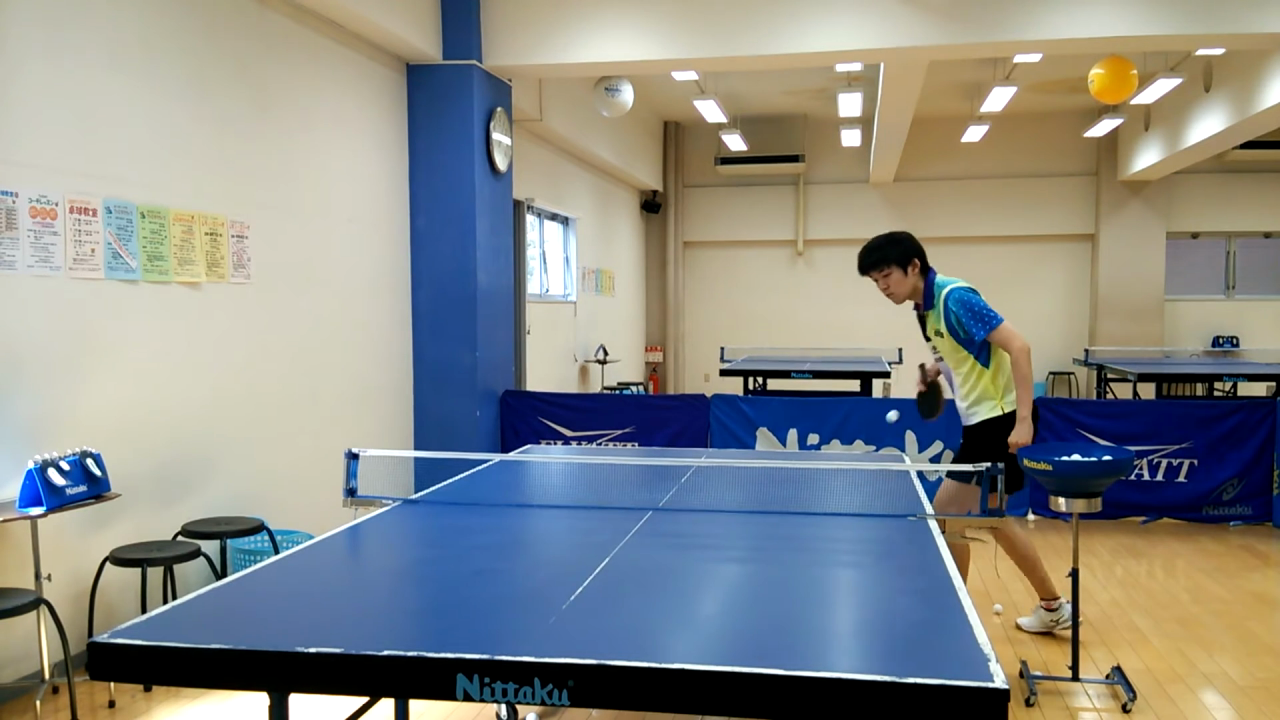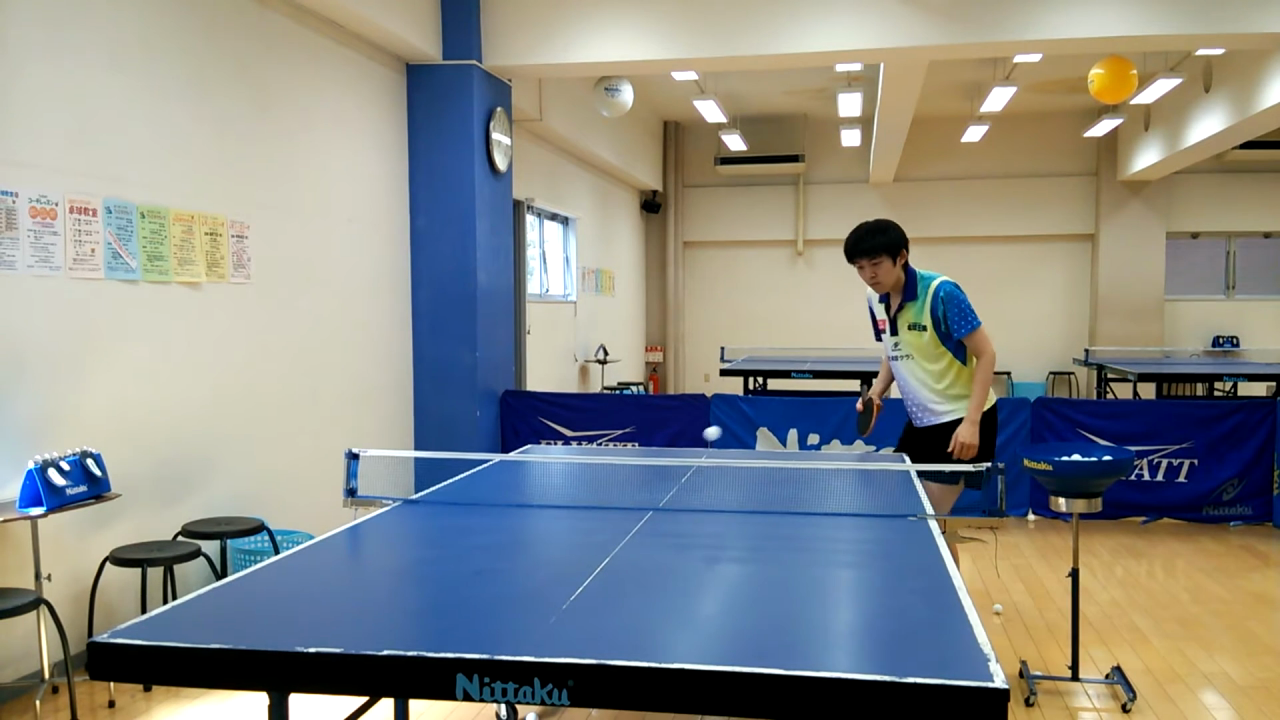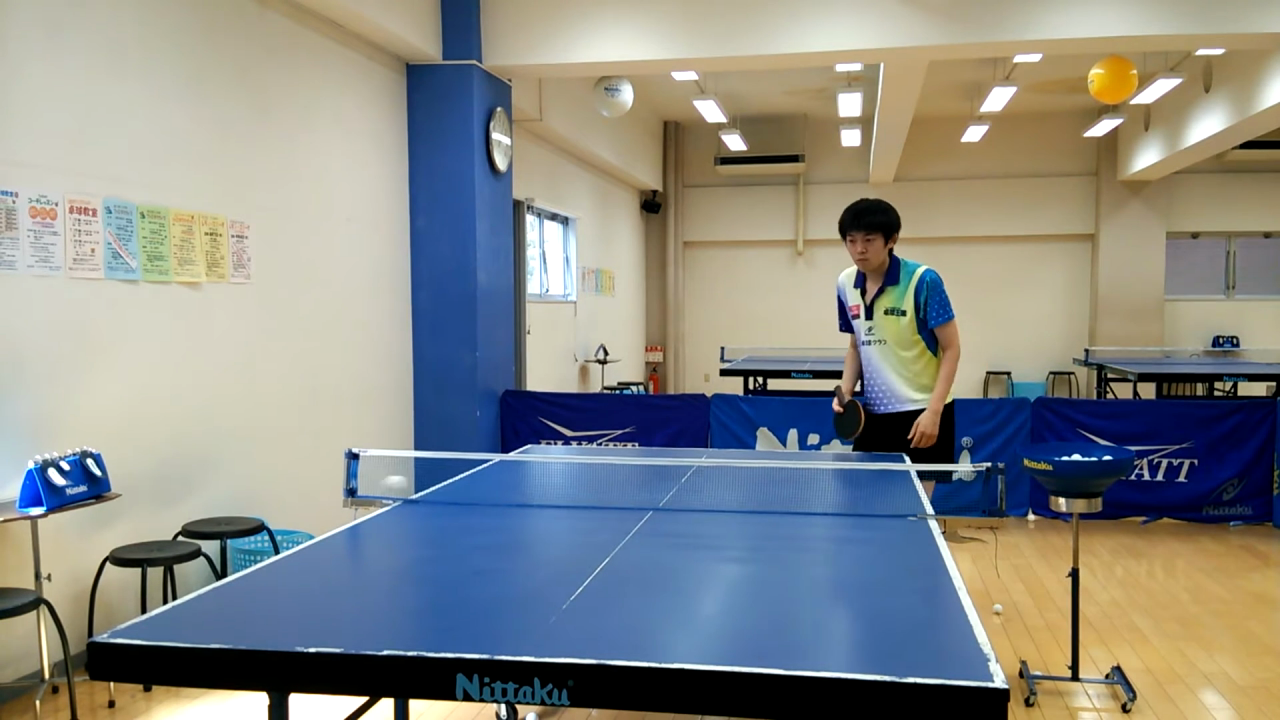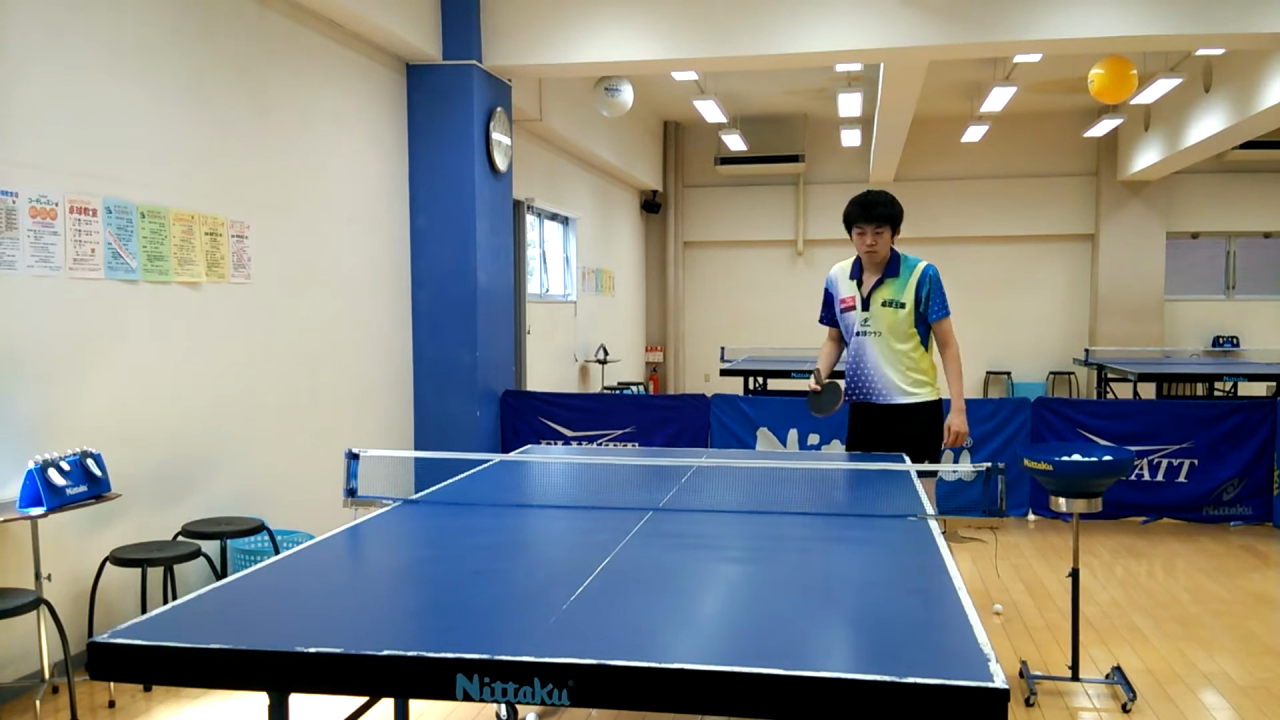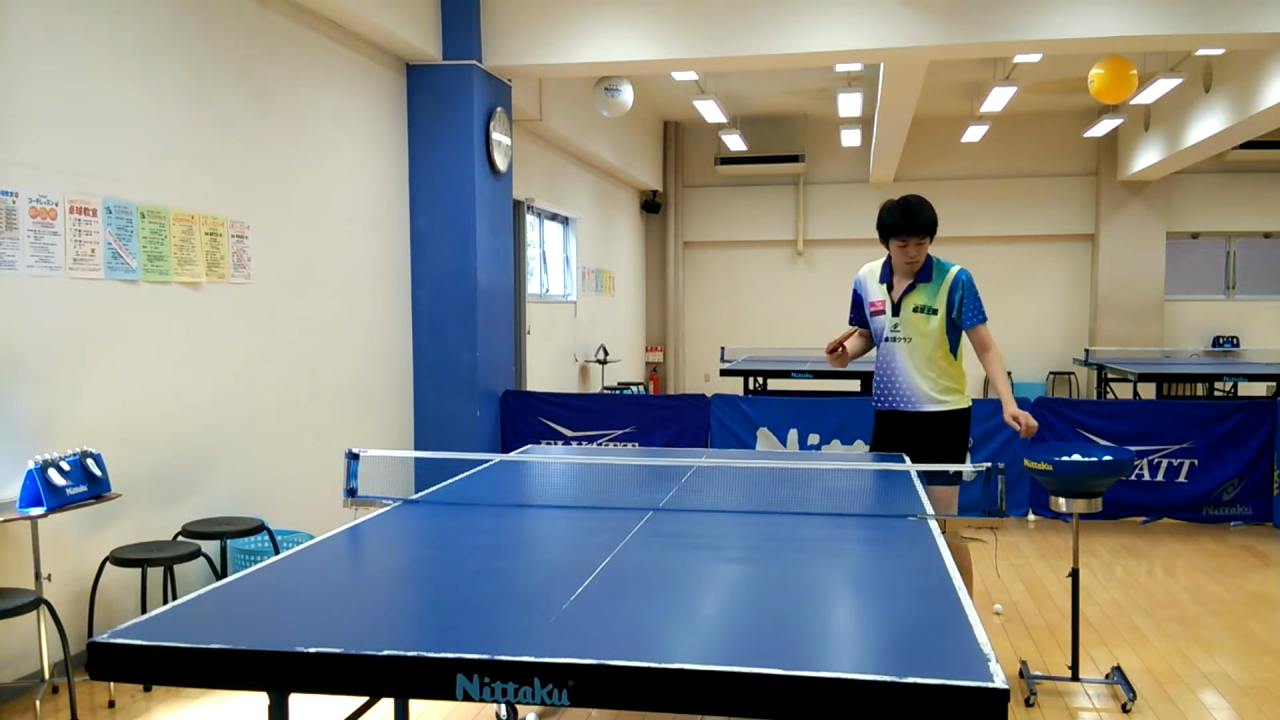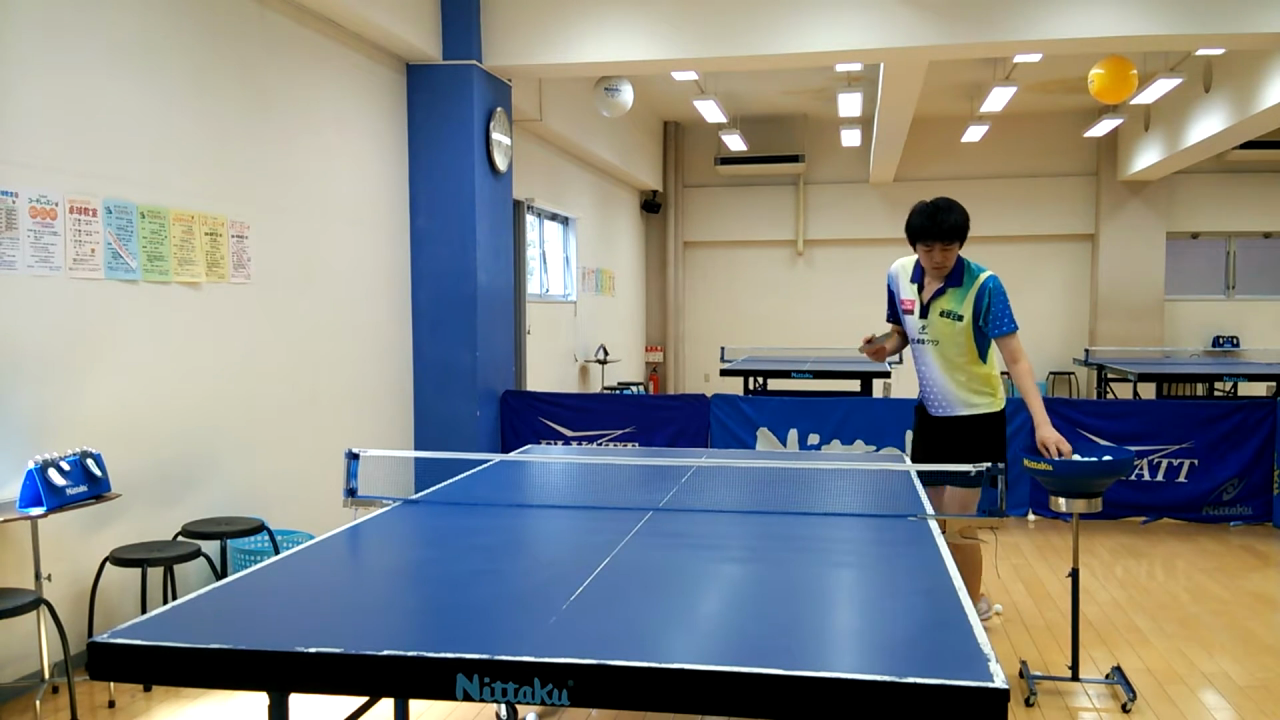
dt=0.3s
person 1, frame 1
left shoulder: (955, 297)
right shoulder: (925, 303)
left elbow: (1018, 346)
left wrist: (1024, 420)
right wrist: (932, 372)
left hip: (1000, 419)
right hip: (982, 421)
left knee: (943, 513)
right ankle: (1053, 604)
person 1, frame 2
left shoulder: (941, 293)
right shoulder: (876, 298)
left elbow: (985, 355)
left wrist: (972, 424)
right wrist: (876, 392)
left hip: (959, 420)
right hip: (919, 422)
person 1, frame 3
left shoulder: (923, 282)
right shoulder: (846, 285)
left elbow: (951, 349)
left wrist: (934, 410)
right wrist: (845, 392)
left hip: (920, 413)
right hip: (874, 415)
person 1, frame 4
left shoulder: (922, 275)
right shoulder: (837, 278)
left elbow: (947, 346)
left wrist: (958, 409)
right wrist: (821, 375)
left hip: (915, 408)
right hip: (863, 409)
person 1, frame 5
left shoulder: (955, 280)
right shoulder: (866, 280)
left elbow: (986, 348)
left wrist: (1008, 403)
right wrist: (845, 353)
left hip: (943, 415)
right hip: (890, 413)
left knee: (942, 522)
person 1, frame 6
left shoulder: (984, 286)
right shoulder: (898, 274)
left elbow: (1016, 359)
left wrist: (1042, 424)
right wrist: (883, 349)
left hip: (975, 416)
right hip: (929, 413)
left knee: (958, 522)
right knee: (931, 516)
right ankle: (973, 599)
